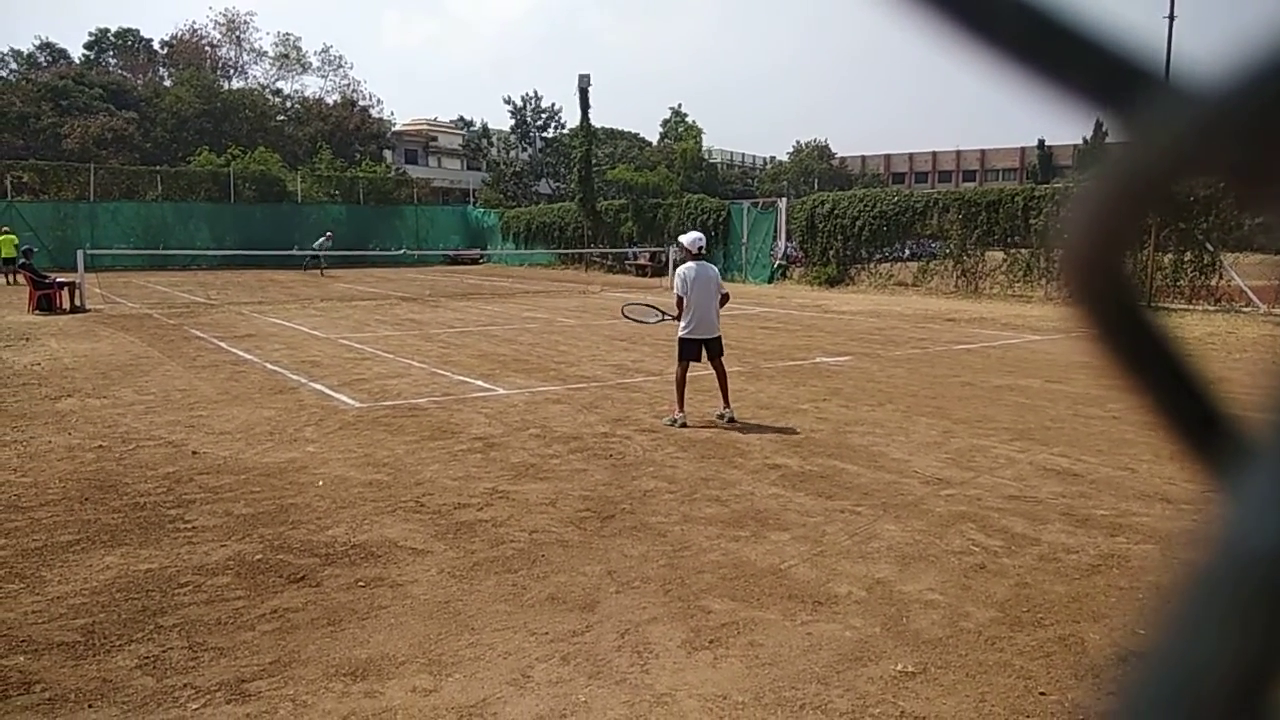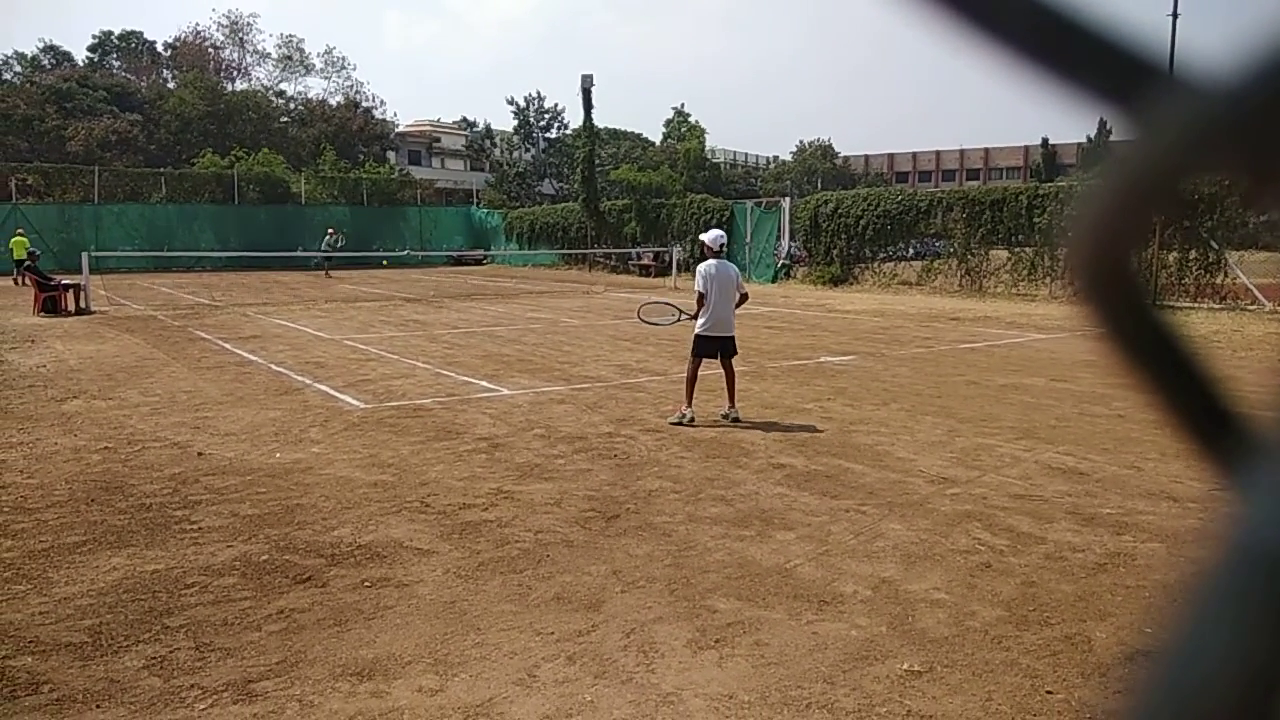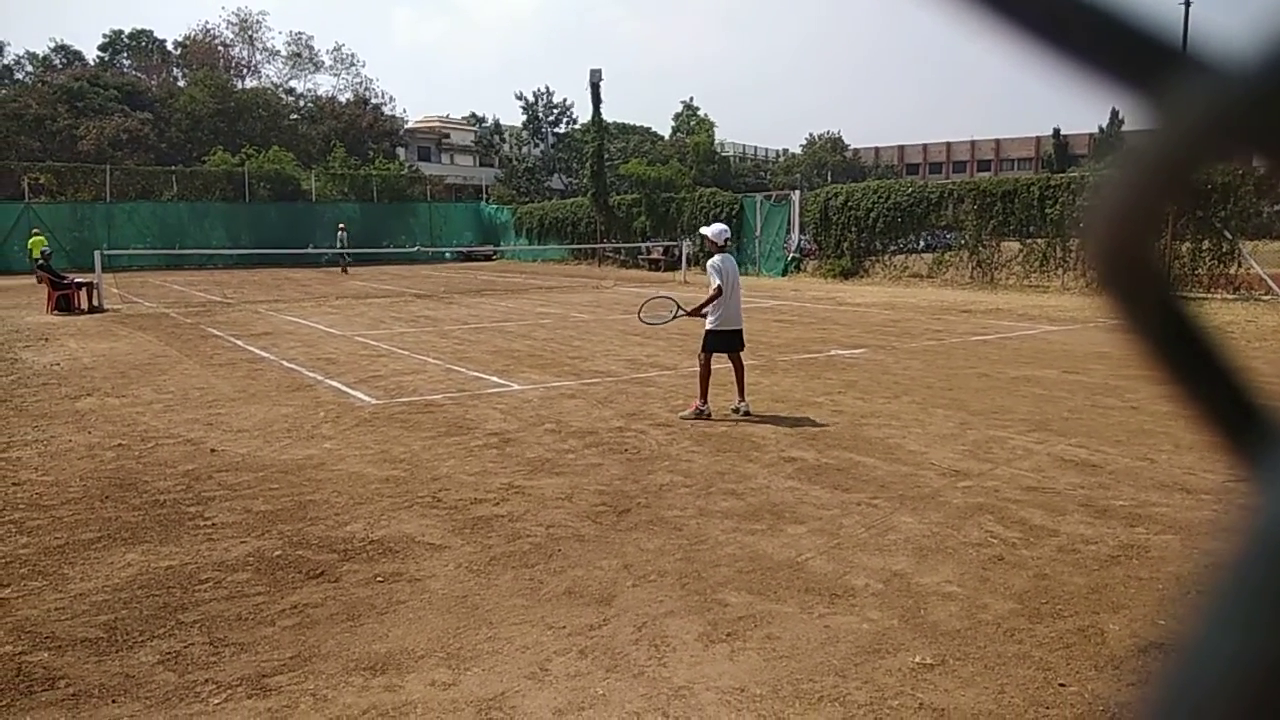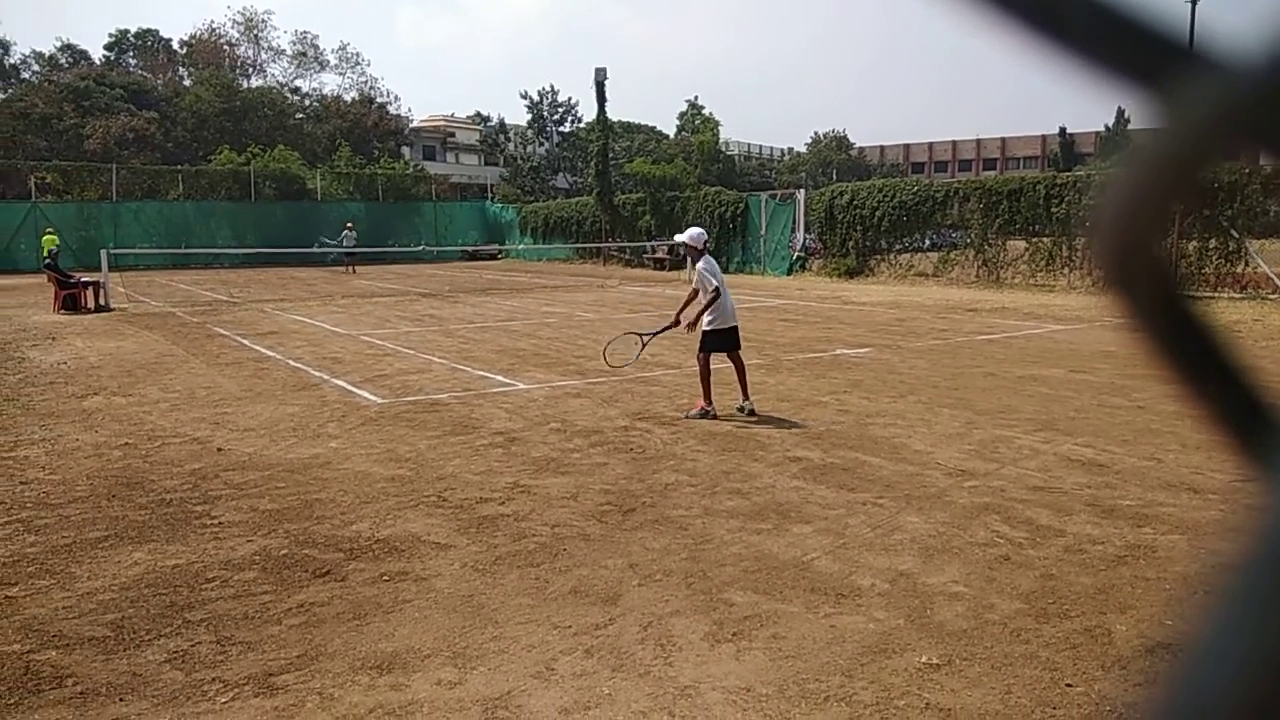
dt=0.4s
person 1, frame 1
left shoulder: (682, 270)
right shoulder: (712, 270)
left elbow: (679, 300)
right elbow: (725, 296)
left wrist: (680, 314)
left hip: (690, 327)
right hip: (711, 326)
left knee: (682, 367)
right knee: (717, 364)
left ankle: (679, 413)
right ankle: (726, 409)
person 1, frame 2
left shoulder: (703, 268)
right shoulder: (733, 268)
left elbow: (700, 296)
right elbow: (744, 296)
left wrist: (698, 312)
left hip: (707, 325)
right hip: (727, 325)
left knee: (694, 363)
right knee: (727, 363)
left ankle: (687, 409)
right ankle: (731, 409)
person 1, frame 3
left shoulder: (713, 263)
right shoulder: (731, 261)
left elbow: (717, 291)
left wrist: (699, 307)
left hip: (719, 320)
right hip: (735, 319)
left knee: (704, 358)
right knee: (735, 357)
left ankle: (702, 405)
right ankle: (742, 402)
person 1, frame 4
left shoulder: (702, 266)
right shoulder: (705, 262)
left elbow: (716, 293)
right elbow: (694, 292)
left wrist: (697, 317)
right wrist: (677, 314)
left hip: (716, 320)
right hip: (728, 318)
left knee: (703, 358)
right knee: (734, 356)
left ankle: (707, 405)
right ankle: (746, 401)
